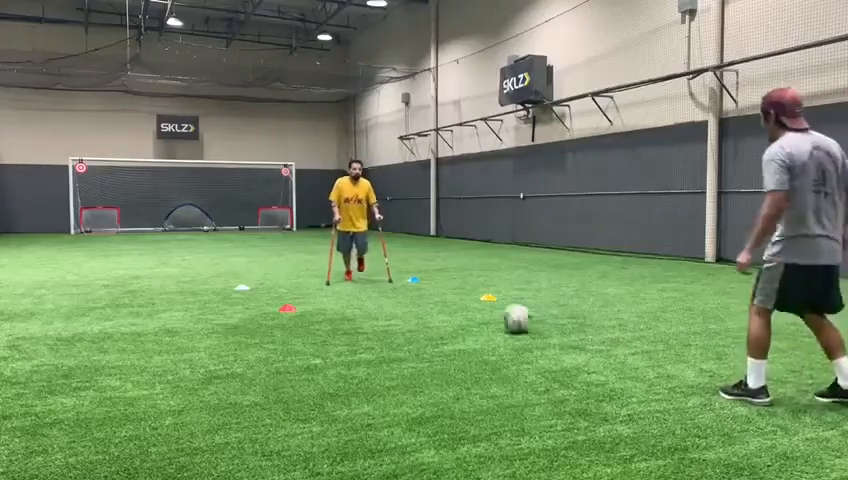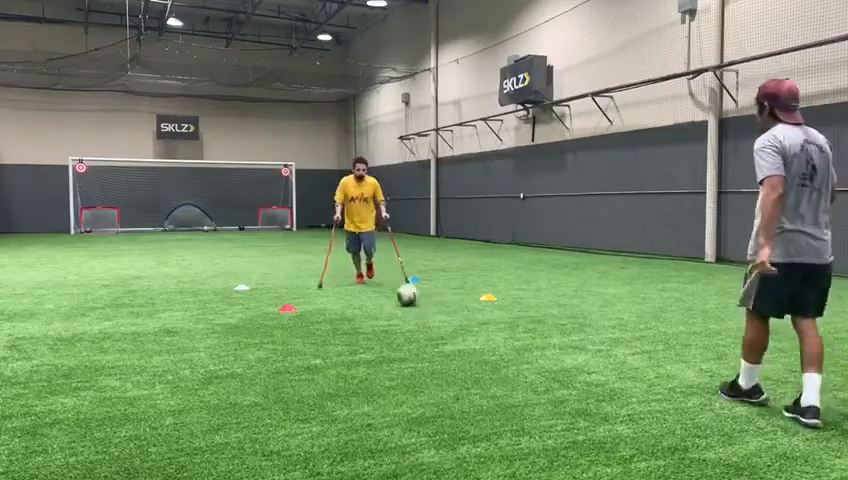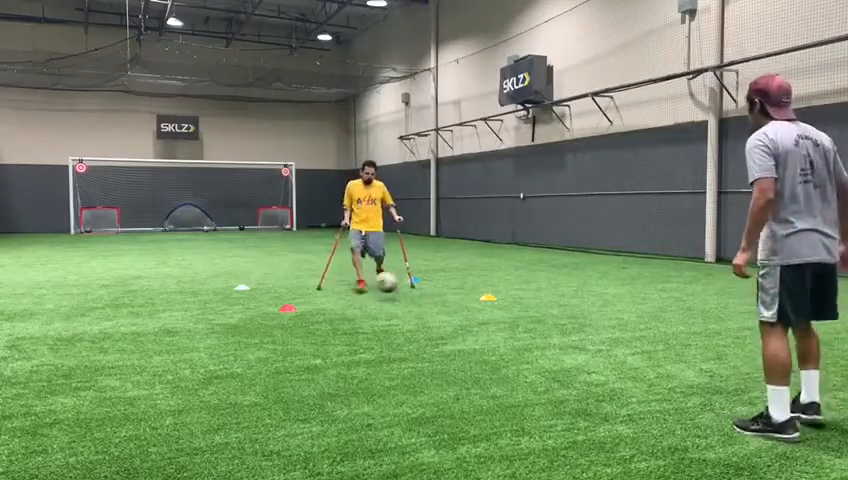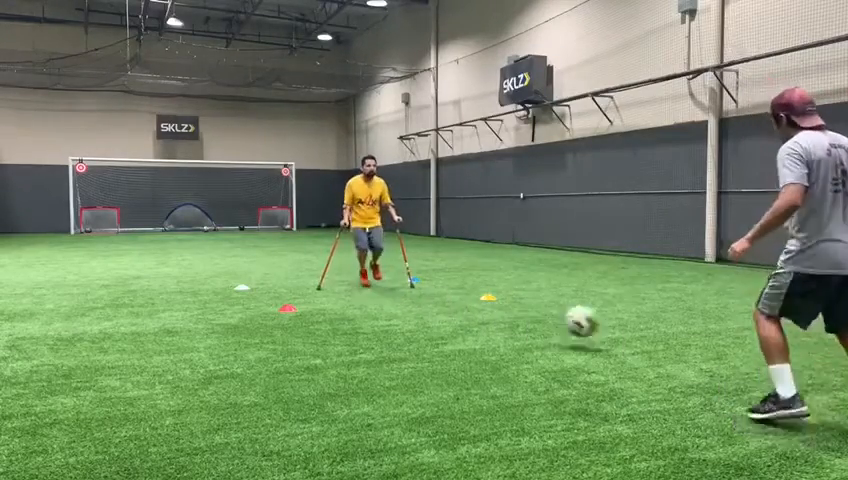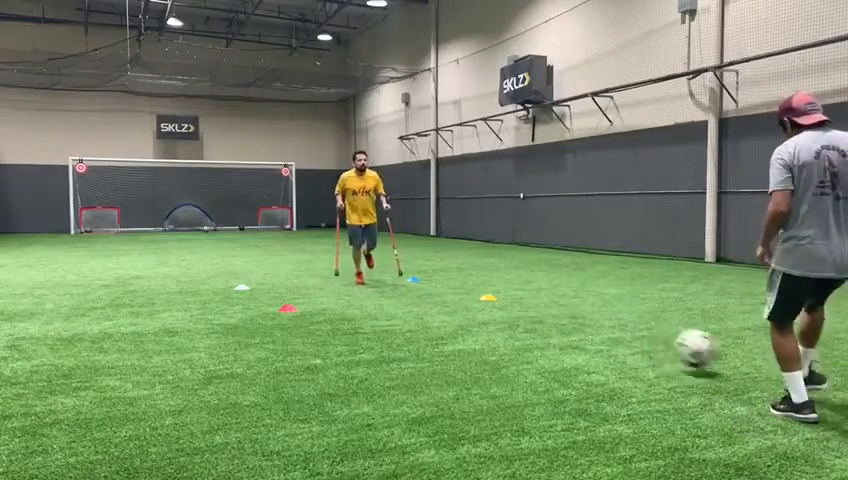
dt=0.5s
person 1, frame 1
left shoulder: (778, 151)
left elbow: (775, 205)
left wrist: (749, 249)
left hip: (792, 251)
left knee: (759, 310)
right knee: (815, 316)
left ankle: (755, 386)
person 1, frame 2
left shoulder: (769, 140)
right shoulder: (820, 141)
left elbow: (774, 192)
right elbow: (829, 193)
left wrist: (764, 244)
left hip: (779, 250)
right hip: (817, 249)
left knee: (756, 315)
right knee: (806, 321)
left ankle: (748, 385)
right ankle: (810, 403)
person 1, frame 3
left shoulder: (761, 138)
left elbow: (765, 195)
left wrist: (745, 249)
left hip: (785, 250)
left knee: (773, 328)
right knee: (804, 324)
left ankle: (779, 418)
right ankle: (809, 402)
person 1, frame 4
left shoulder: (794, 147)
left elbow: (791, 201)
left wrist: (749, 239)
left hip: (809, 258)
left knee: (766, 315)
left ankle: (785, 395)
person 1, frame 5
left shoulder: (786, 151)
left elbow: (779, 208)
left wrist: (764, 244)
left hip: (797, 256)
left knee: (780, 322)
right knee: (814, 306)
left ankle: (799, 401)
right ankle: (806, 371)
person 2, frame 1
left shoulder: (366, 184)
right shoulder: (340, 183)
left elbow: (372, 202)
right elbow: (334, 201)
left wrist: (376, 213)
right wrist: (336, 214)
left hip: (360, 224)
right hip: (344, 225)
left knee: (362, 249)
right knee: (345, 251)
left ankle: (360, 257)
right ankle: (348, 270)
person 2, frame 2
left shoulder: (373, 182)
right shoulder: (345, 182)
left elbow: (380, 200)
right elbow: (339, 200)
left wrist: (383, 212)
right wrist: (338, 213)
left hip: (368, 225)
right hip: (351, 225)
left knee: (369, 251)
right knee: (354, 252)
left ankle: (369, 263)
right ankle: (359, 274)
person 2, frame 3
left shoulder: (380, 186)
right shoulder: (351, 185)
left elbow: (389, 203)
right elbow: (347, 206)
left wrist: (395, 216)
right wrist: (346, 219)
left hip: (375, 228)
right hip: (357, 227)
left knee: (379, 255)
right knee: (355, 248)
left ankle: (380, 269)
right ankle: (361, 280)
person 2, frame 4
left shoulder: (381, 183)
right shoulder: (352, 183)
left elbow: (387, 202)
right elbow: (347, 204)
left wrist: (394, 216)
right wrist: (345, 218)
left hip: (374, 223)
right hip: (358, 223)
left knee: (378, 247)
right knee: (362, 248)
left ankle: (374, 264)
right ankle: (363, 271)
person 2, frame 5
left shoulder: (374, 176)
right shoulder: (345, 177)
left elbow: (380, 192)
right elbow: (338, 191)
left wrist: (384, 203)
right wrist: (339, 202)
left hip: (370, 218)
right hip: (354, 219)
left knee: (372, 245)
right knee: (357, 246)
left ankle: (367, 253)
right ankle: (358, 272)
